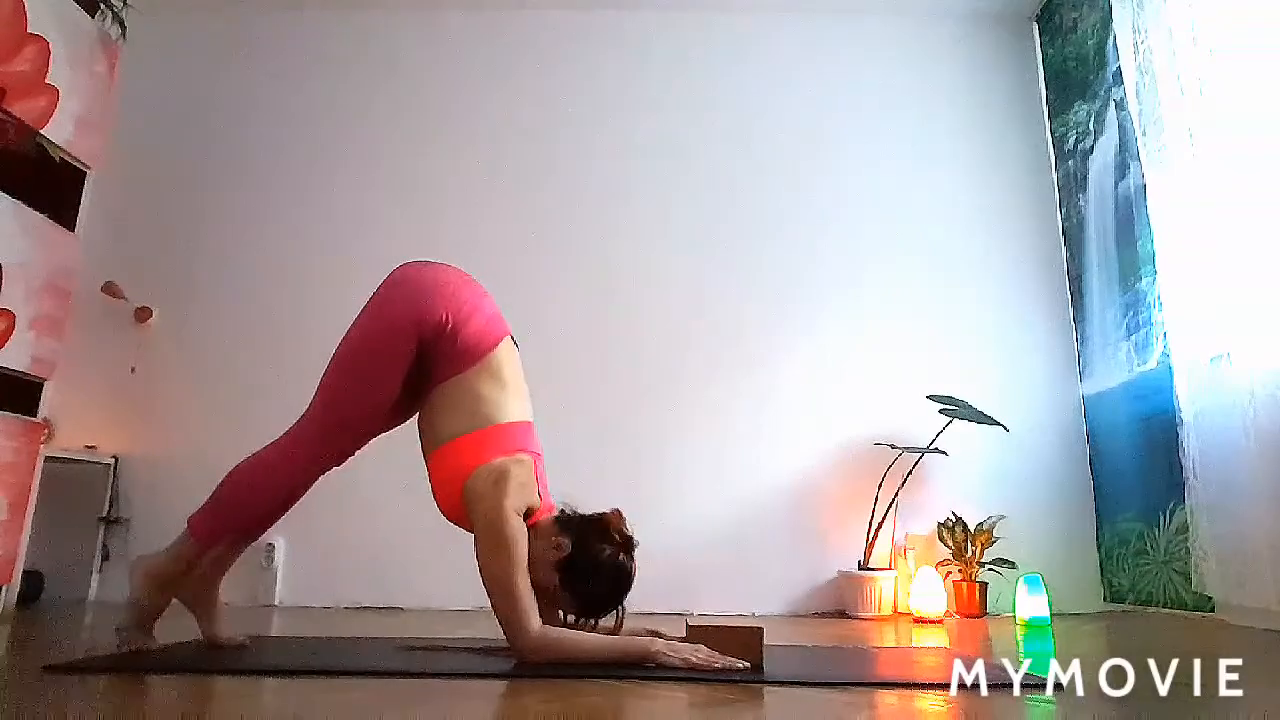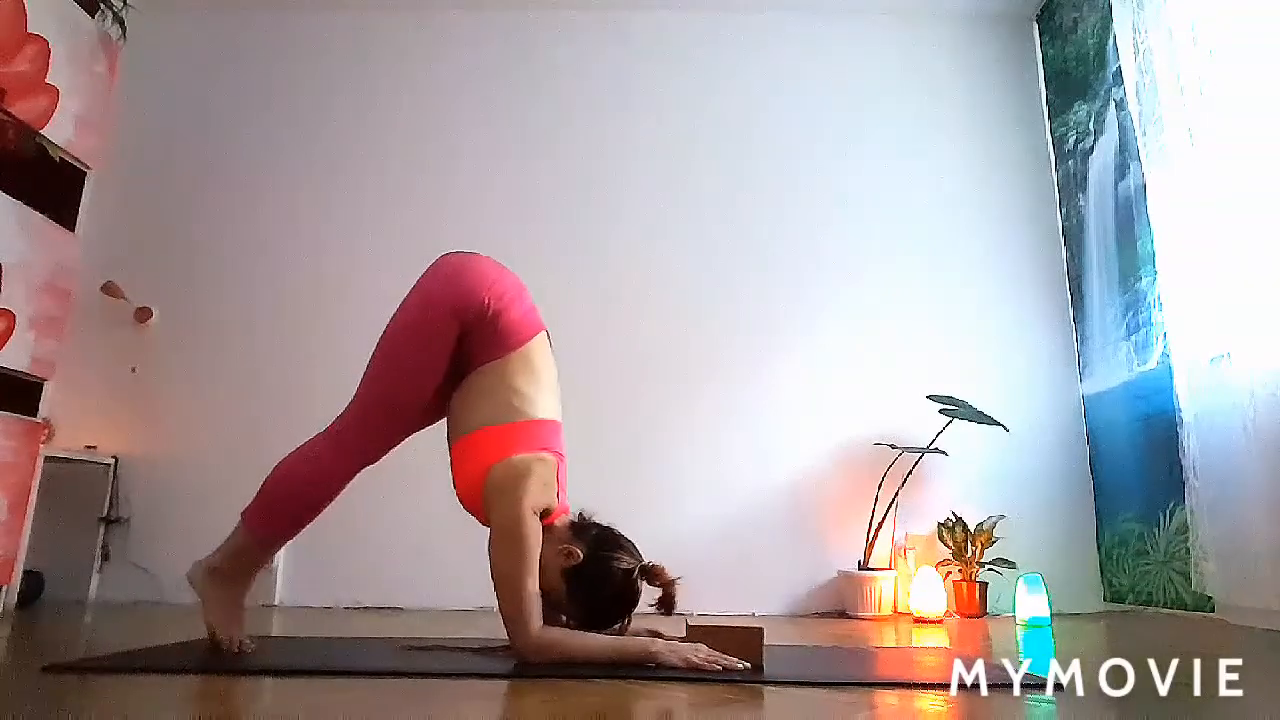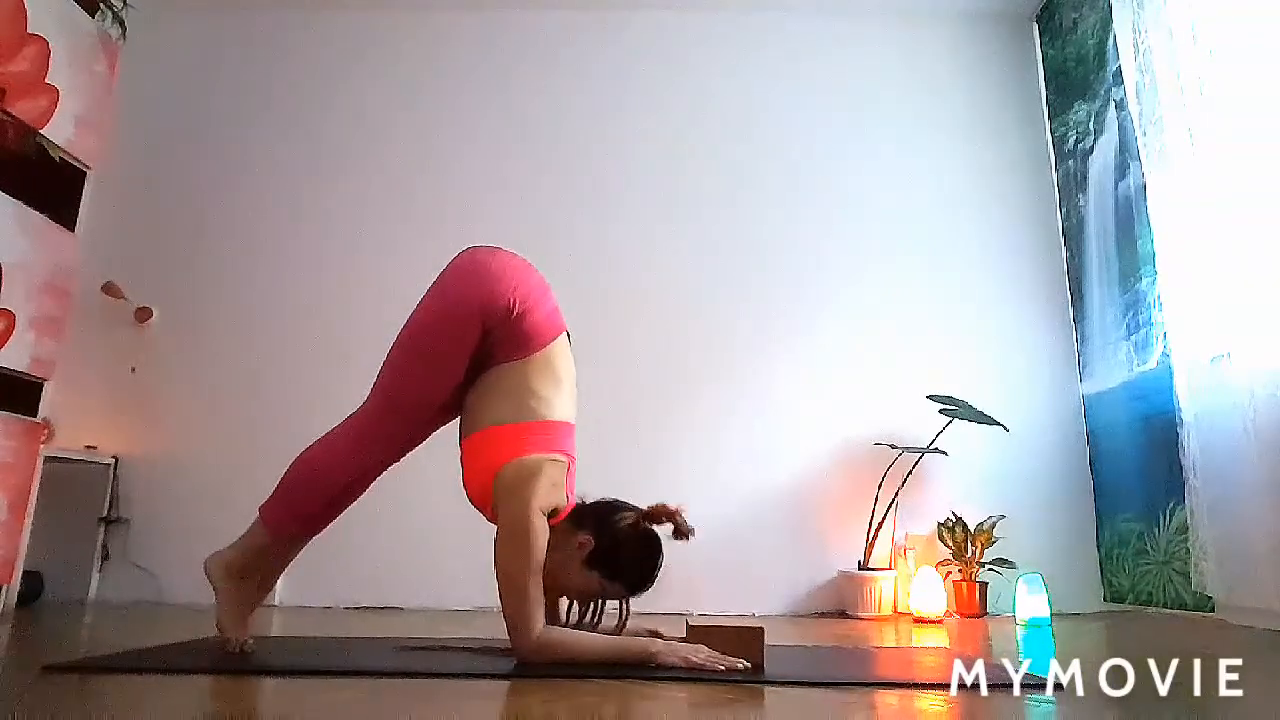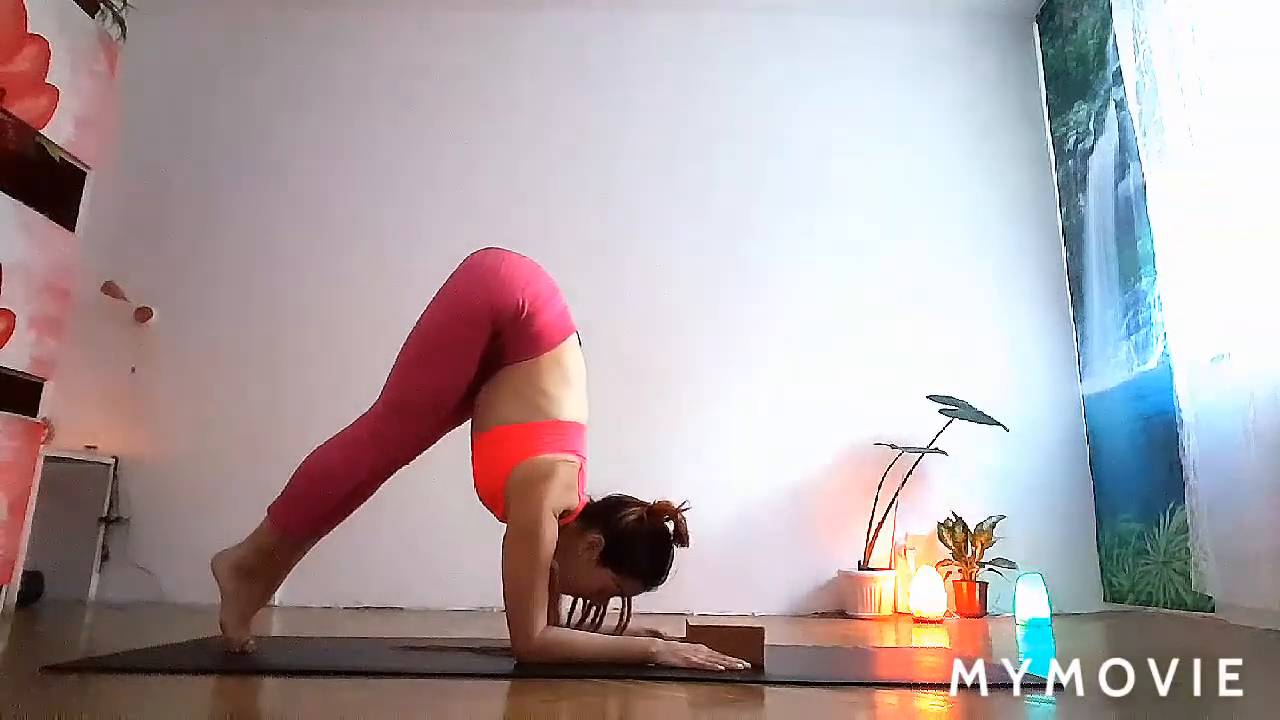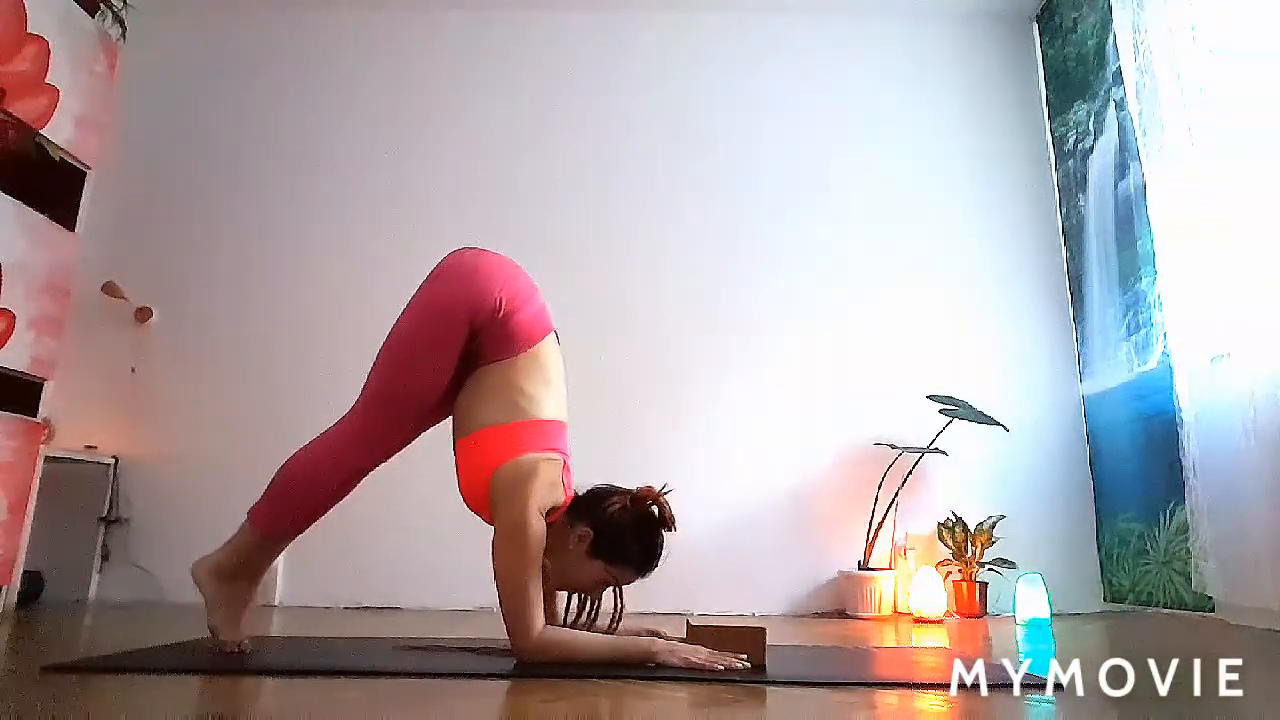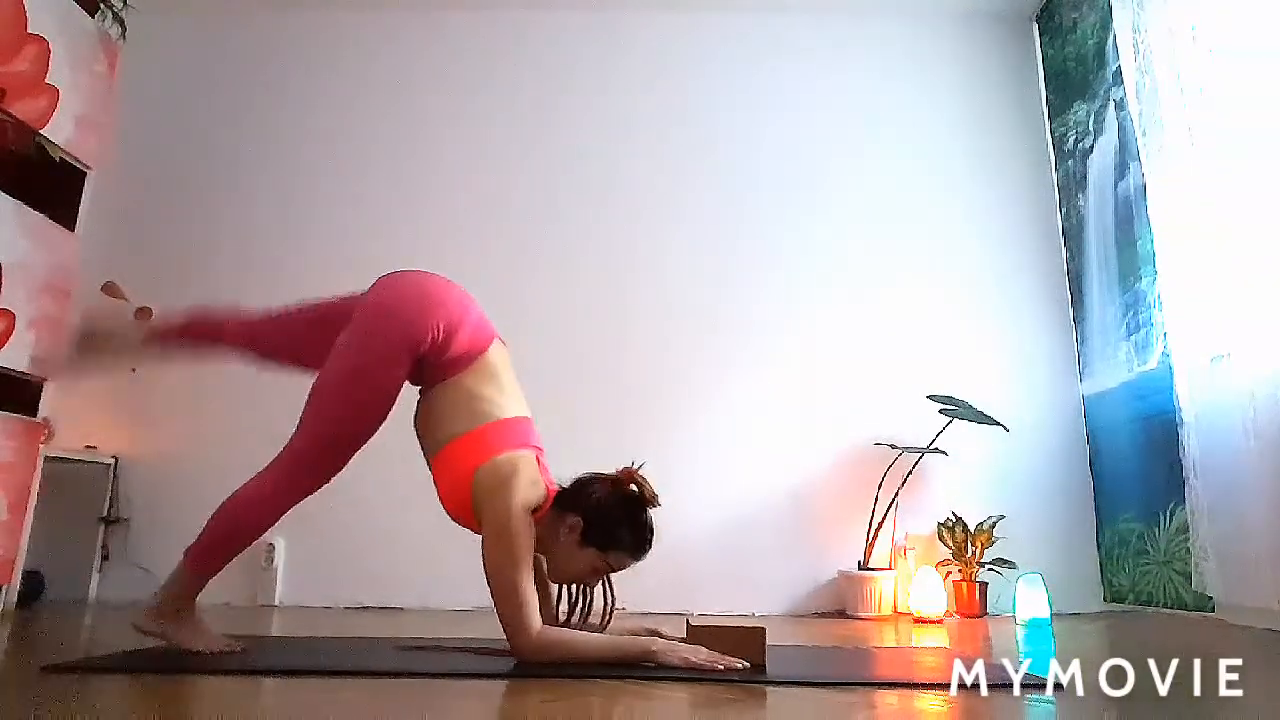
dt=0.7s
person 1, frame 1
right shoulder: (504, 501)
right elbow: (528, 642)
left wrist: (628, 636)
right wrist: (644, 648)
left hip: (443, 326)
right hip: (425, 306)
left knee: (320, 450)
right knee: (313, 446)
left ankle: (202, 576)
right ankle: (169, 567)
person 1, frame 2
right shoulder: (522, 497)
right elbow: (529, 641)
left wrist: (628, 634)
right wrist: (648, 649)
left hip: (482, 325)
left knee: (360, 446)
right knee: (356, 439)
left ankle: (237, 573)
right ankle: (224, 567)
person 1, frame 3
right shoulder: (532, 498)
right elbow: (530, 643)
left wrist: (626, 635)
right wrist: (649, 649)
left hip: (504, 311)
left knee: (377, 444)
right knee: (373, 437)
left ankle: (254, 571)
right ankle: (242, 562)
person 1, frame 4
right shoulder: (544, 498)
right elbow: (529, 642)
left wrist: (621, 634)
right wrist: (649, 649)
left hip: (510, 319)
left knee: (390, 445)
right knee: (385, 437)
left ankle: (261, 569)
right ankle: (251, 561)
person 1, frame 5
right shoulder: (529, 498)
right elbow: (530, 642)
left wrist: (627, 635)
right wrist: (650, 648)
left hip: (491, 314)
left knee: (372, 442)
right knee: (365, 436)
left ankle: (245, 567)
right ankle: (231, 564)
person 1, frame 6
left shoulder: (539, 494)
right shoulder: (515, 500)
right elbow: (530, 640)
left wrist: (619, 636)
right wrist: (645, 644)
left hip: (425, 316)
right hip: (415, 313)
left knee: (250, 337)
right knee: (300, 468)
left ankle: (132, 337)
right ankle: (171, 608)
